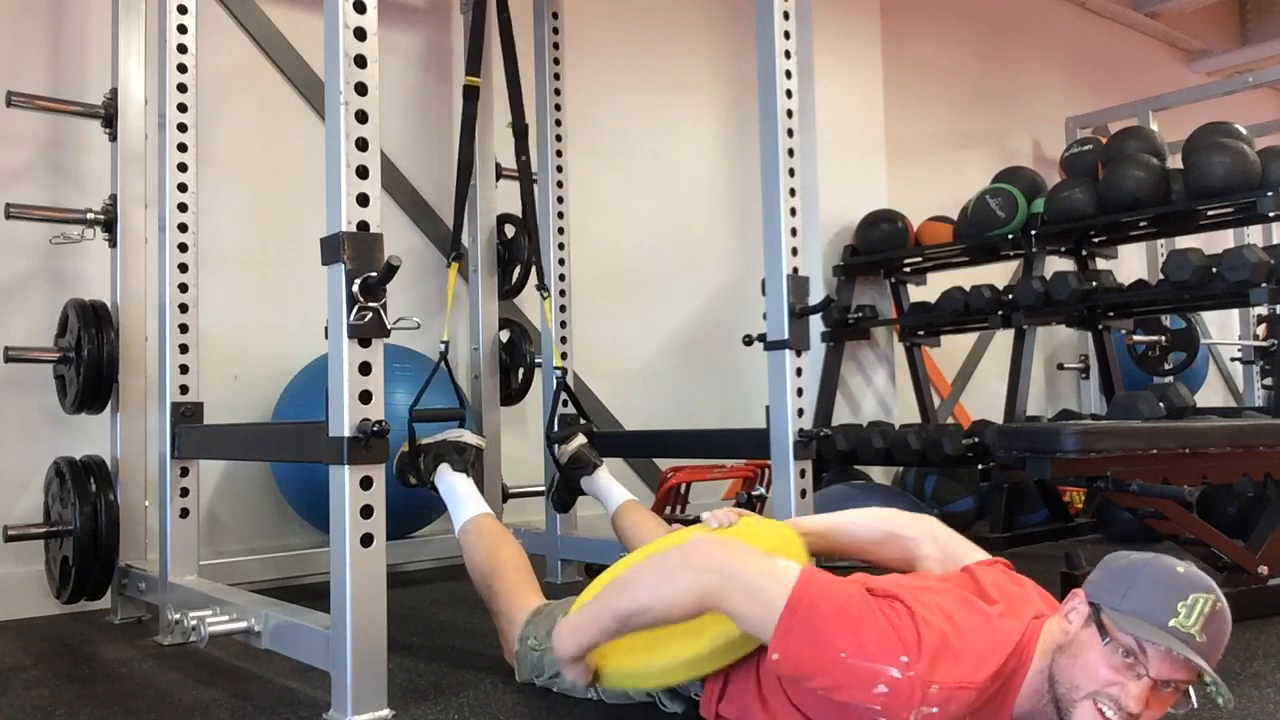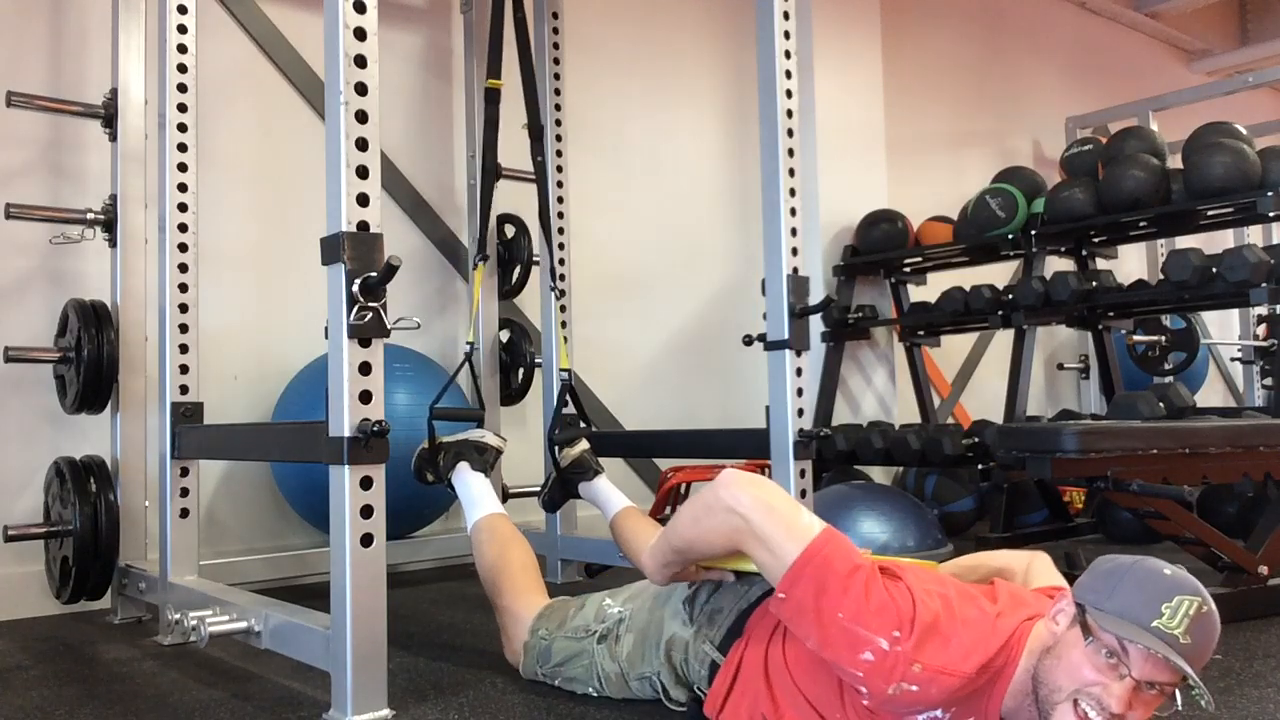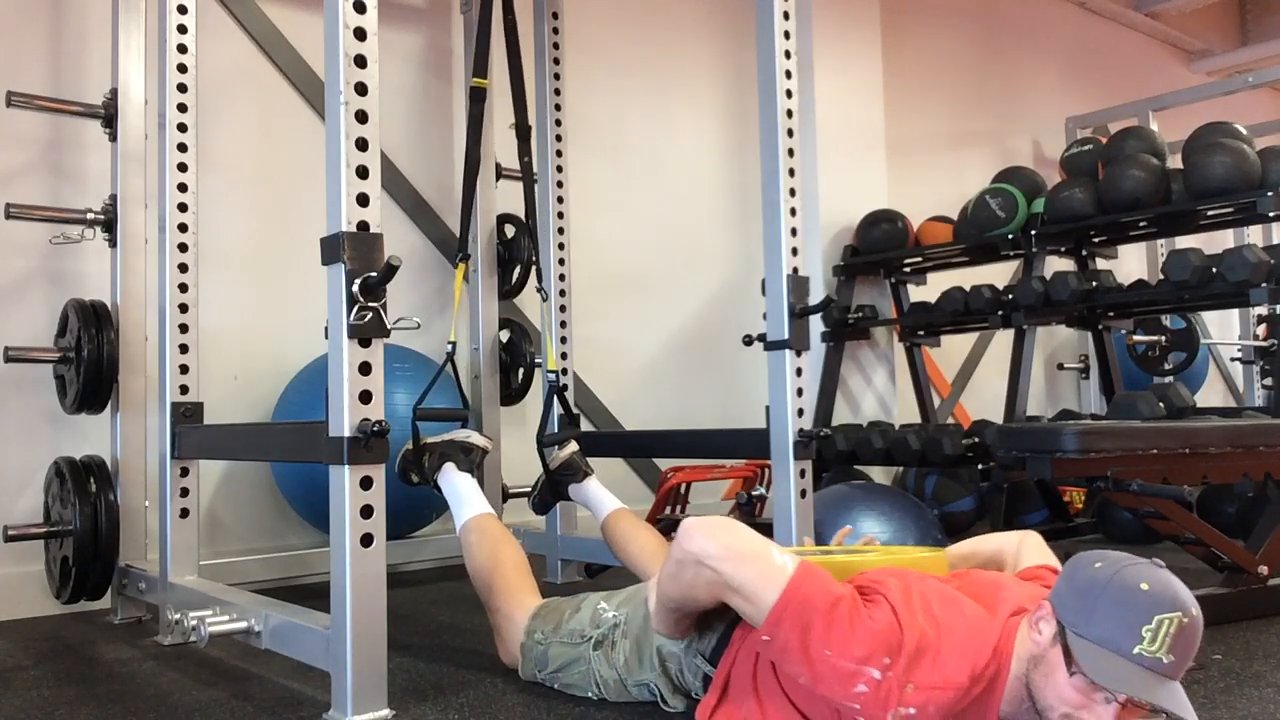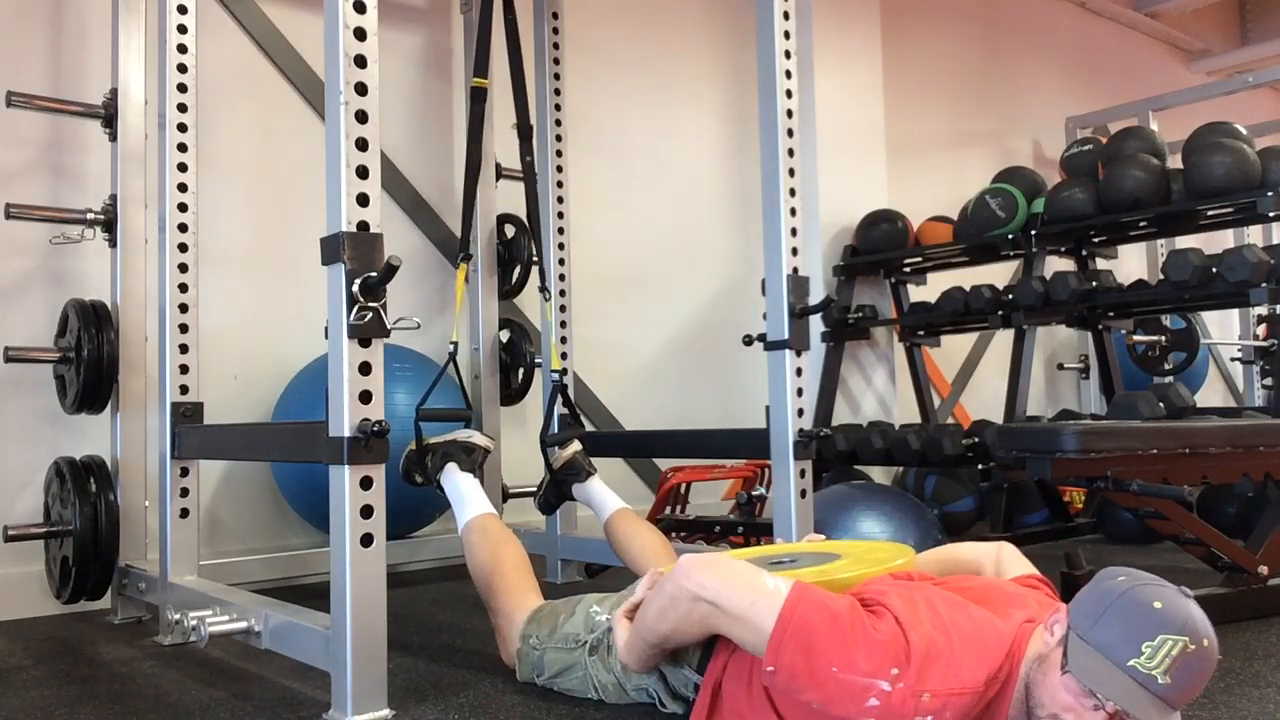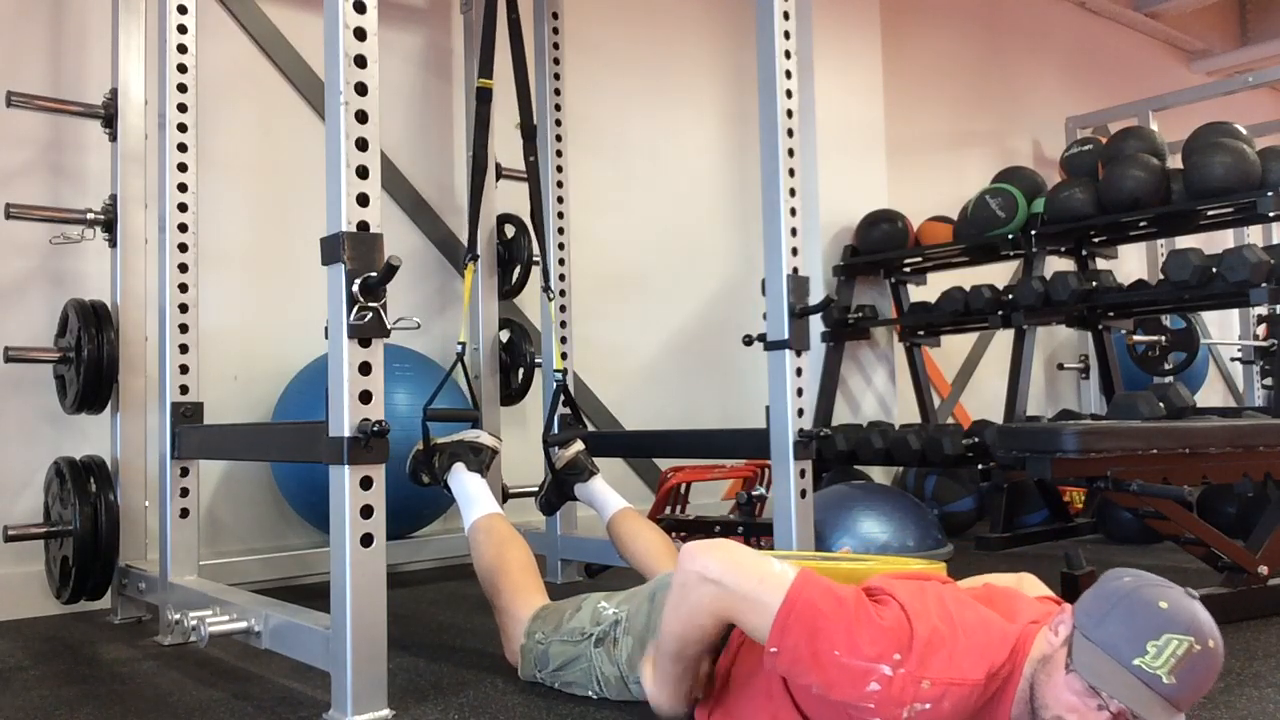
dt=1s
person 1, frame 1
left shoulder: (1034, 615)
left elbow: (913, 530)
right elbow: (712, 566)
left wrist: (786, 535)
right wrist: (575, 638)
left hip: (760, 602)
left knee: (669, 554)
right knee: (531, 636)
left ankle: (588, 467)
right ankle: (453, 473)
person 1, frame 2
left shoulder: (1061, 643)
right shoulder: (919, 647)
left elbow: (1034, 564)
right elbow: (740, 494)
right wrist: (664, 568)
left hip: (776, 608)
right hip: (711, 638)
left knee: (678, 565)
right knee: (530, 637)
left ankle: (586, 474)
right ankle: (471, 472)
person 1, frame 3
left shoulder: (1050, 605)
left elbow: (1024, 543)
right elbow: (708, 544)
right wrist: (673, 620)
left hip: (757, 609)
right hip: (705, 649)
left knee: (666, 571)
right knee: (525, 638)
left ankle: (577, 478)
right ankle: (458, 475)
person 1, frame 4
left shoulder: (1040, 616)
left elbow: (999, 554)
right elbow: (704, 584)
right wrist: (638, 647)
left hip: (774, 585)
left knee: (665, 573)
right knee: (525, 639)
left ankle: (579, 477)
right ankle: (460, 475)
person 1, frame 5
left shoulder: (1051, 628)
left elbow: (1019, 583)
right elbow: (708, 569)
left hip: (766, 606)
right hip: (706, 638)
left knee: (658, 563)
right knee: (529, 635)
left ankle: (580, 475)
right ankle: (465, 473)
